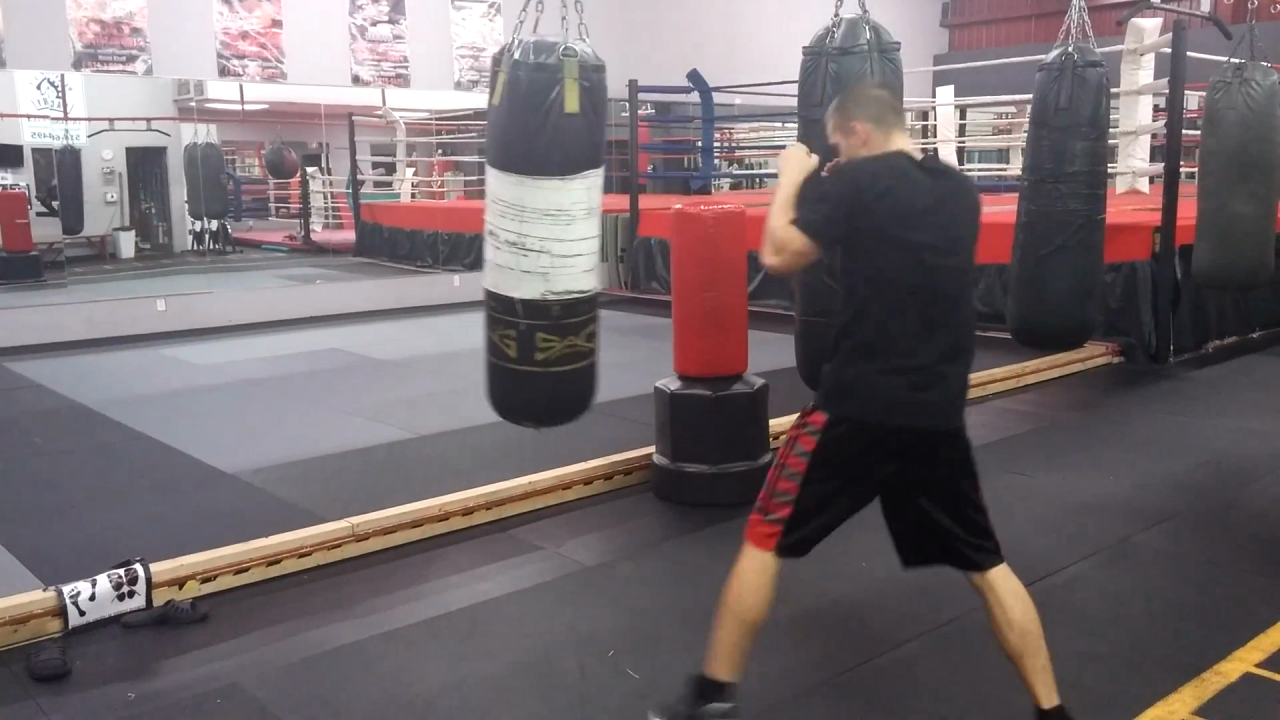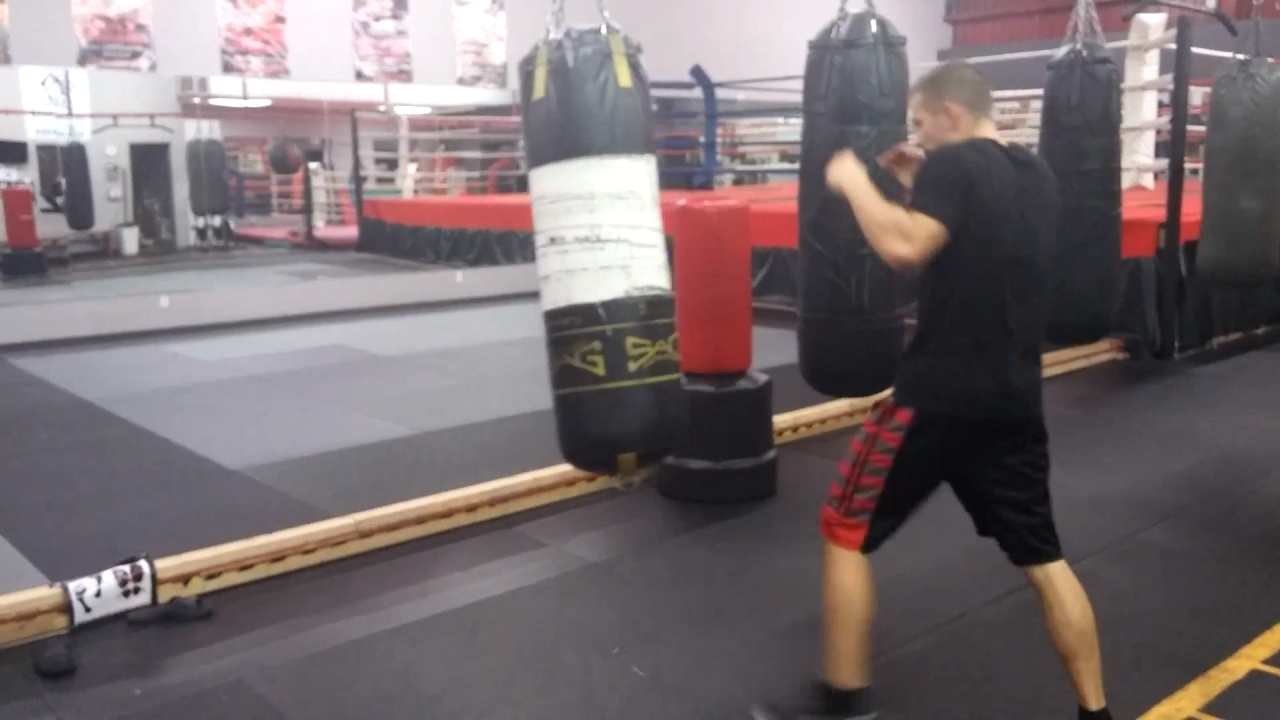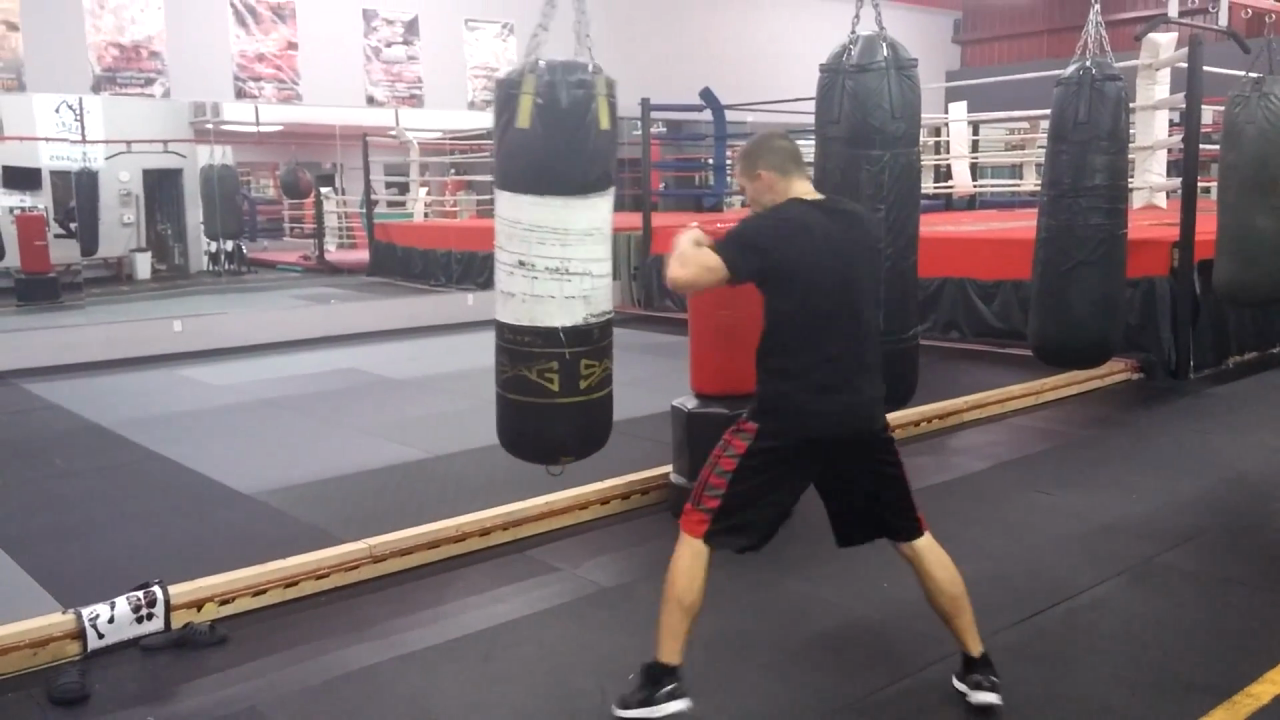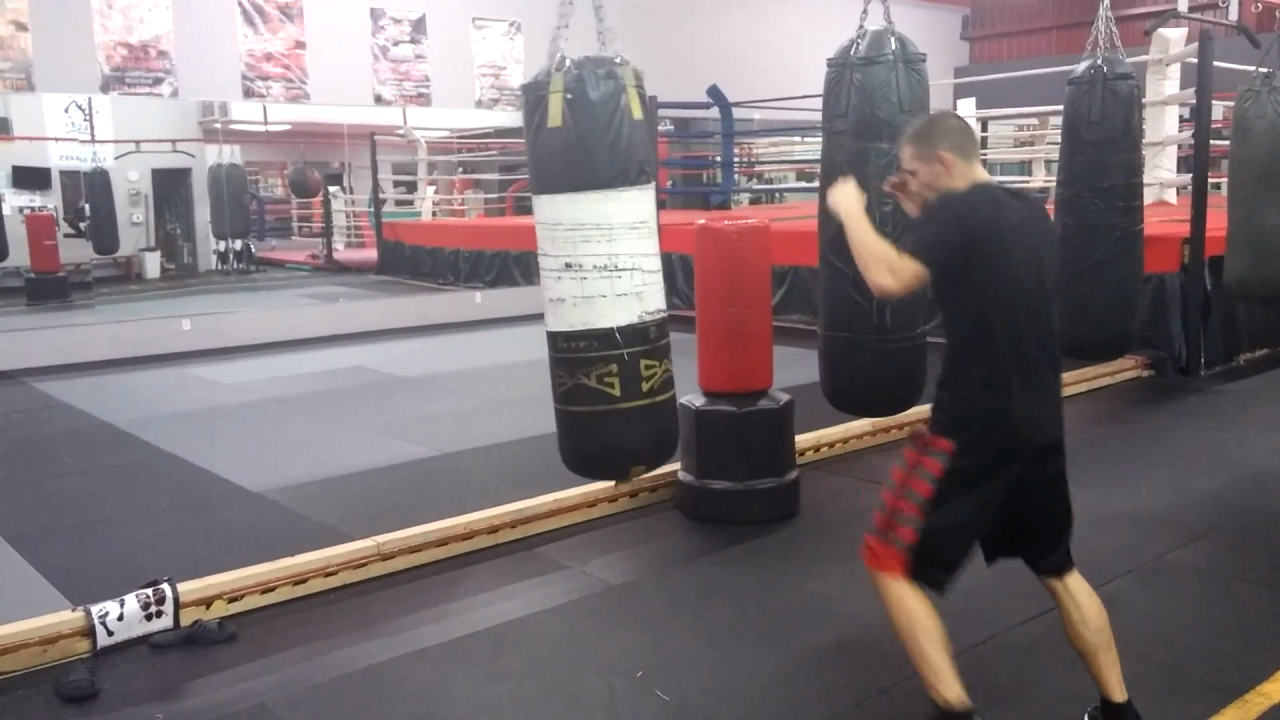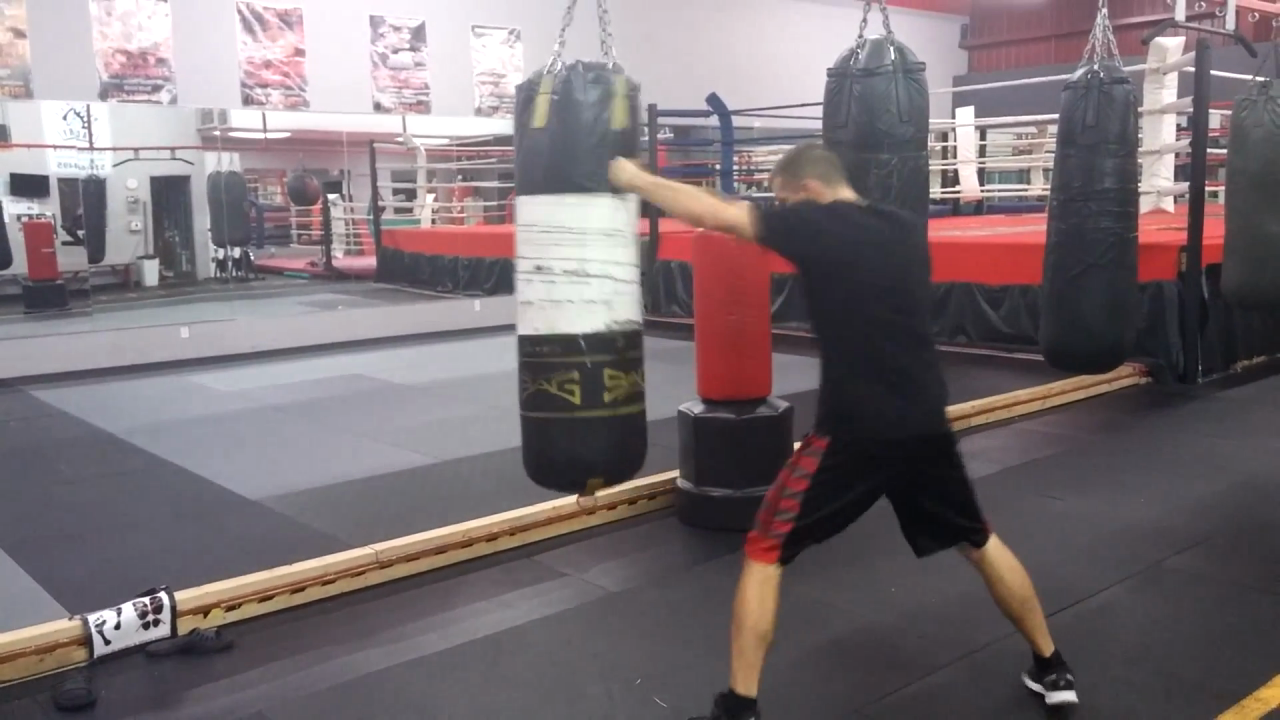
dt=1s
person 1, frame 1
left shoulder: (856, 181)
right shoulder: (959, 191)
left elbow: (778, 255)
left wrist: (792, 179)
left hip: (859, 406)
right hip: (937, 413)
left knee: (764, 540)
right knee: (986, 566)
person 1, frame 2
left shoulder: (956, 163)
right shoulder: (1036, 176)
left elbow: (906, 247)
left wrist: (855, 183)
left hip: (939, 395)
right hip: (1015, 400)
left knee: (844, 534)
right knee: (1044, 560)
person 1, frame 3
left shoulder: (769, 230)
right shoulder: (861, 224)
left elbow: (685, 277)
left wrist: (686, 242)
left hip: (787, 419)
right hip: (860, 414)
left knee: (697, 530)
right knee: (913, 536)
right ankle: (979, 669)
person 1, frame 4
left shoulder: (959, 211)
right shoulder: (1031, 213)
left elbow: (889, 280)
left wrist: (849, 208)
right wrist: (923, 215)
left hip: (972, 428)
right hip: (1040, 427)
left knee: (891, 564)
right knee: (1056, 570)
person 1, frame 5
left shoulder: (814, 224)
right shoulder: (906, 229)
left elbow: (713, 214)
left wrist: (633, 178)
left hip: (854, 427)
right hip: (923, 421)
left knee: (763, 552)
right knee: (976, 541)
right ankle: (1052, 669)
